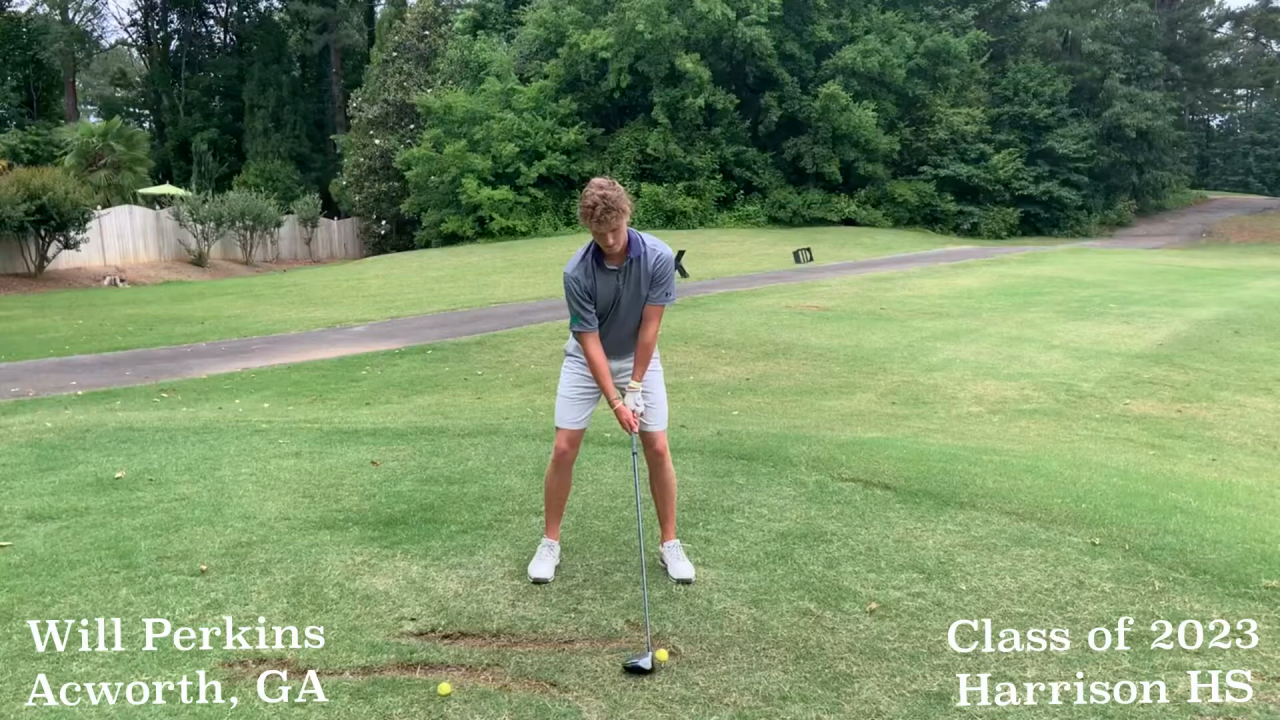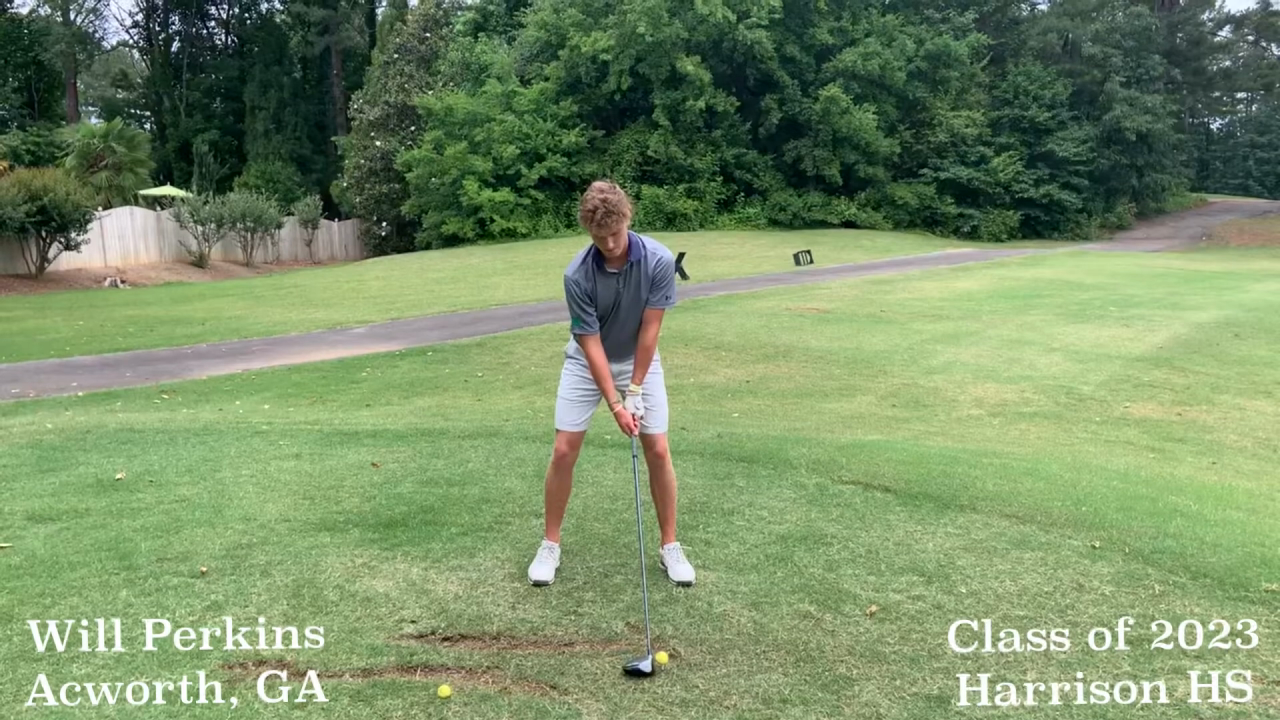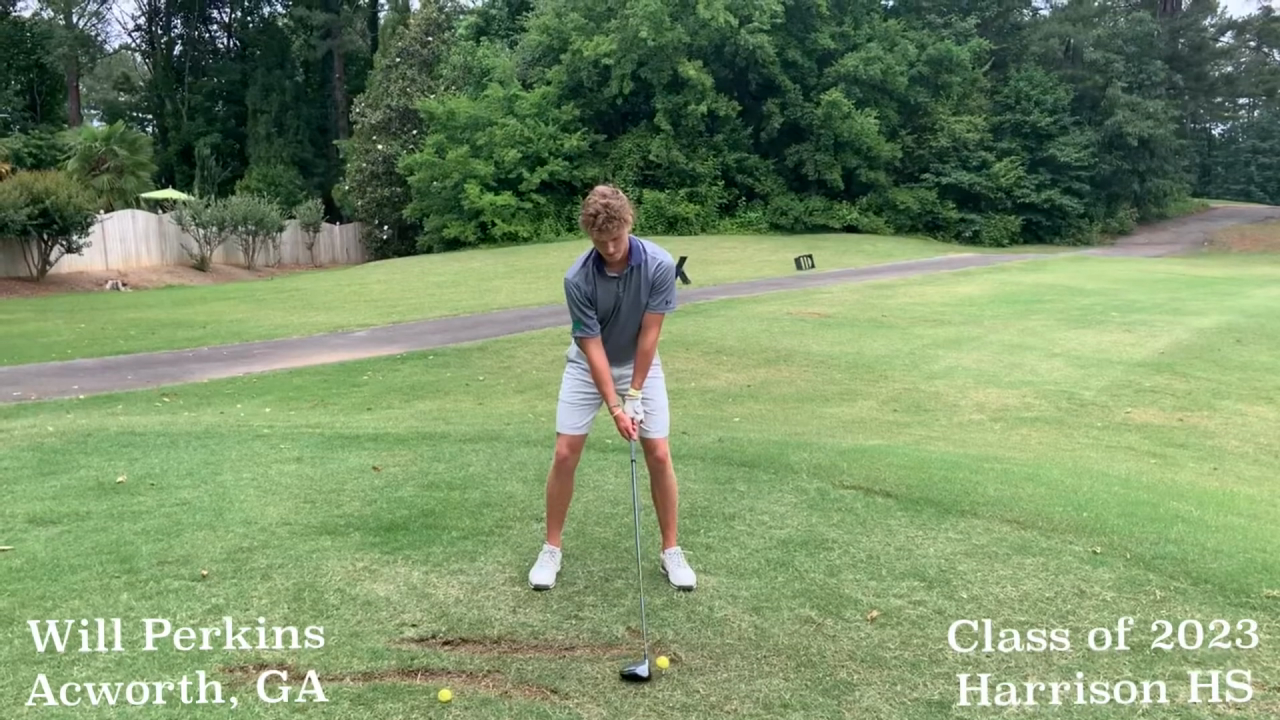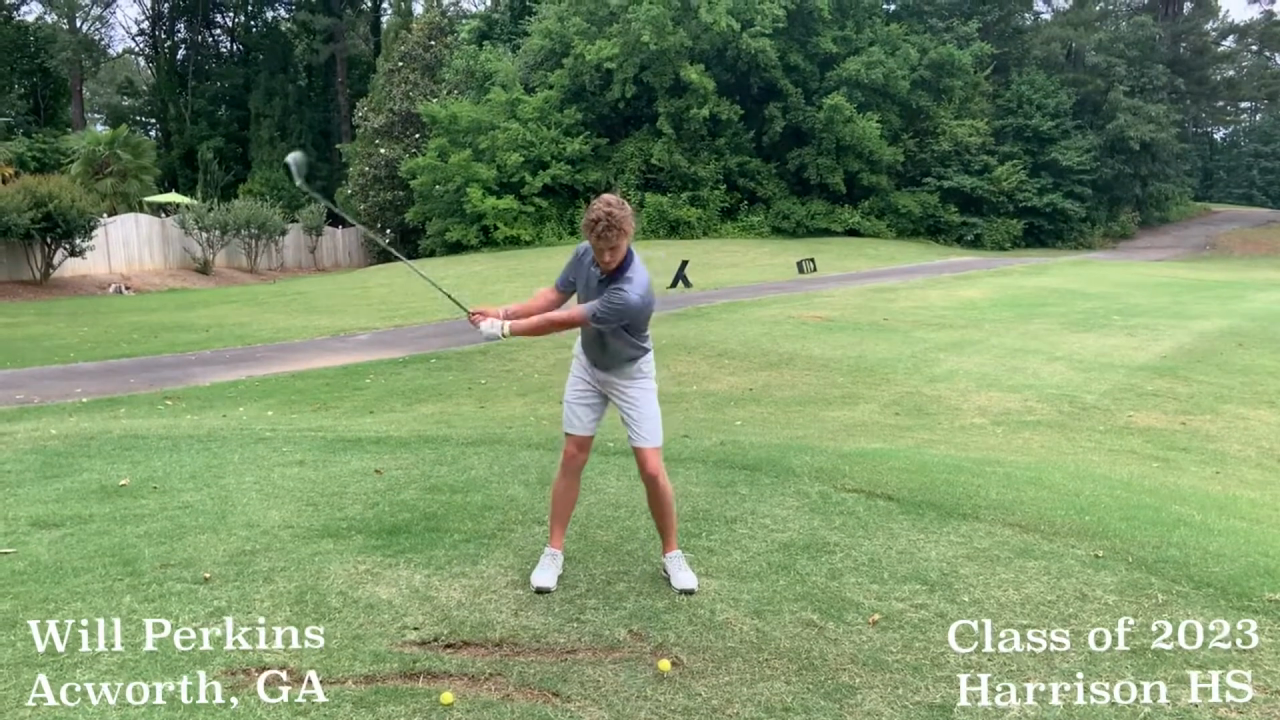
dt=0.5s
person 1, frame 1
left shoulder: (658, 257)
right shoulder: (577, 272)
left elbow: (649, 326)
right elbow: (589, 339)
left wrist: (635, 386)
right wrist: (615, 401)
left hip: (639, 358)
right hip: (586, 359)
left knee: (657, 449)
right knee: (564, 449)
left ankle: (670, 544)
right ankle: (550, 542)
person 1, frame 2
left shoulder: (659, 260)
right shoulder: (577, 275)
left elbow: (649, 329)
right elbow: (590, 342)
left wrist: (635, 390)
right wrist: (614, 403)
left hip: (639, 361)
right hip: (586, 363)
left knee: (658, 452)
right knee: (564, 451)
left ankle: (670, 546)
right ankle: (550, 545)
person 1, frame 3
left shoulder: (659, 265)
right shoulder: (577, 278)
left elbow: (649, 333)
right elbow: (592, 345)
left wrist: (634, 394)
right wrist: (614, 406)
left hip: (641, 365)
right hip: (587, 365)
left knee: (659, 456)
right knee: (565, 455)
left ankle: (671, 551)
right ankle: (552, 548)
person 1, frame 4
left shoulder: (632, 295)
right shoulder: (589, 253)
left elbow: (562, 321)
right elbow: (555, 294)
left wrist: (505, 330)
right wrist: (503, 313)
left hip: (630, 373)
right hip: (587, 365)
left knee: (651, 469)
right knee: (572, 458)
left ankle: (671, 554)
right ankle: (553, 552)
